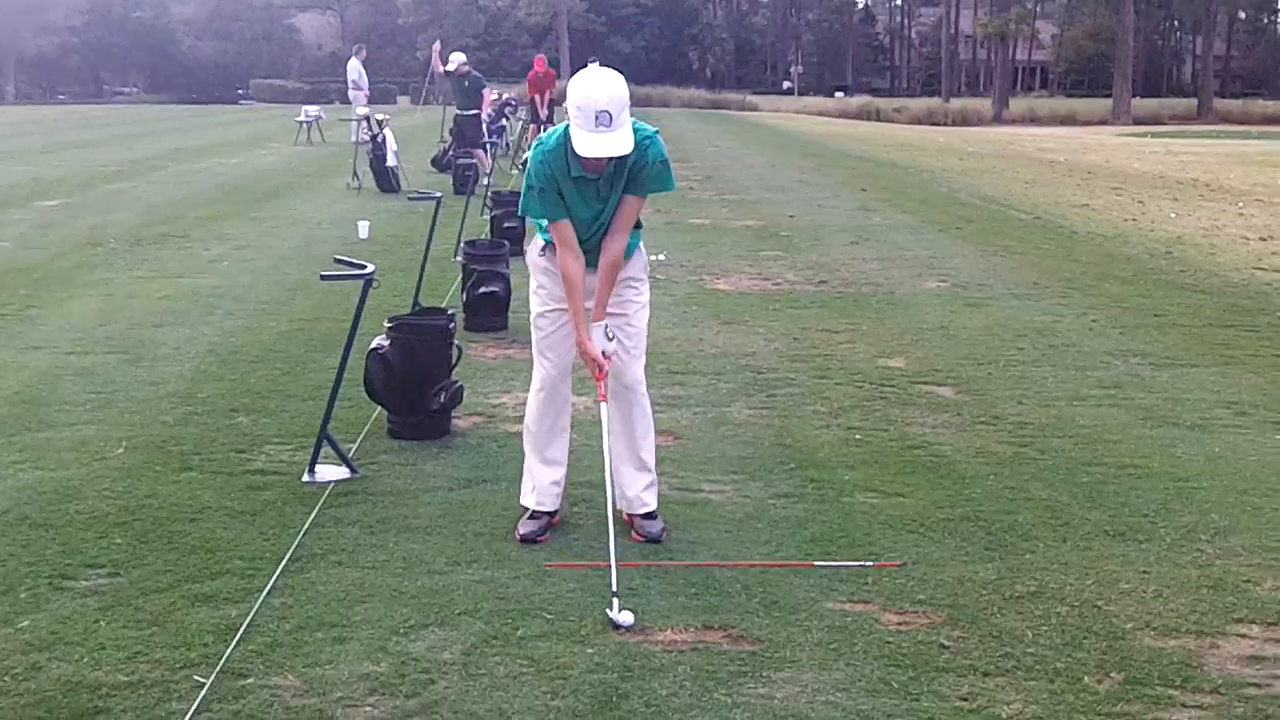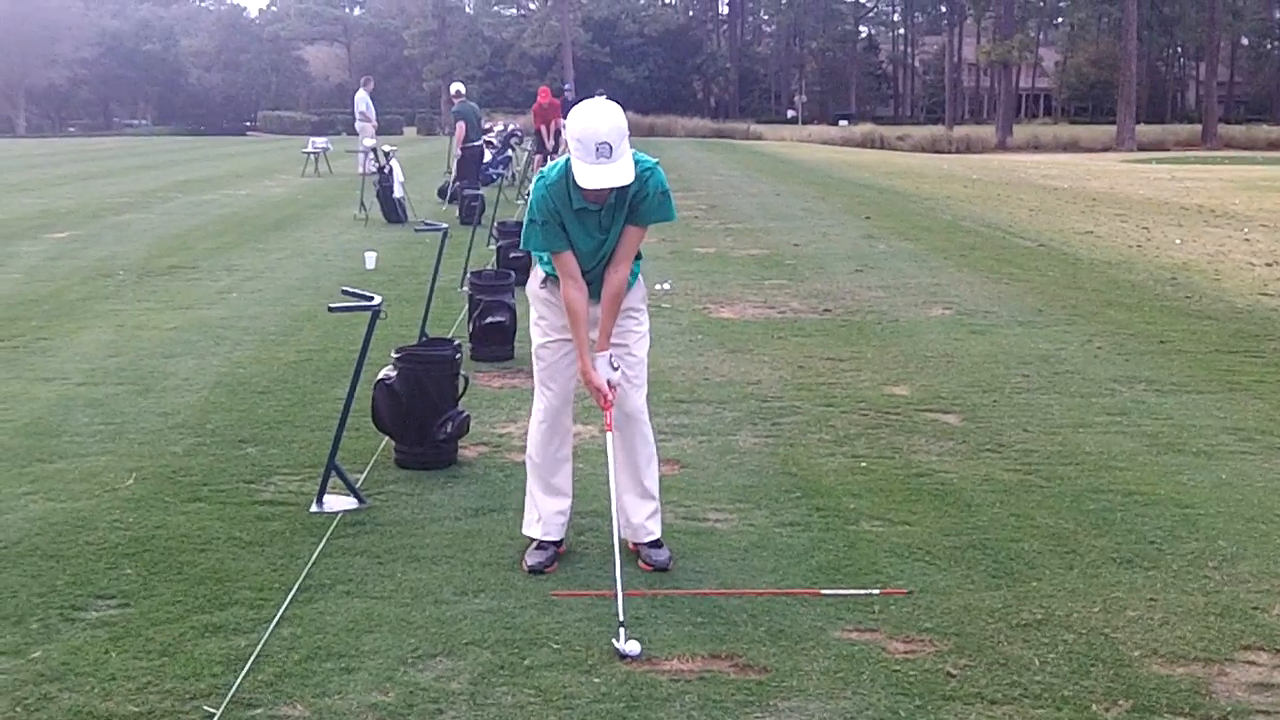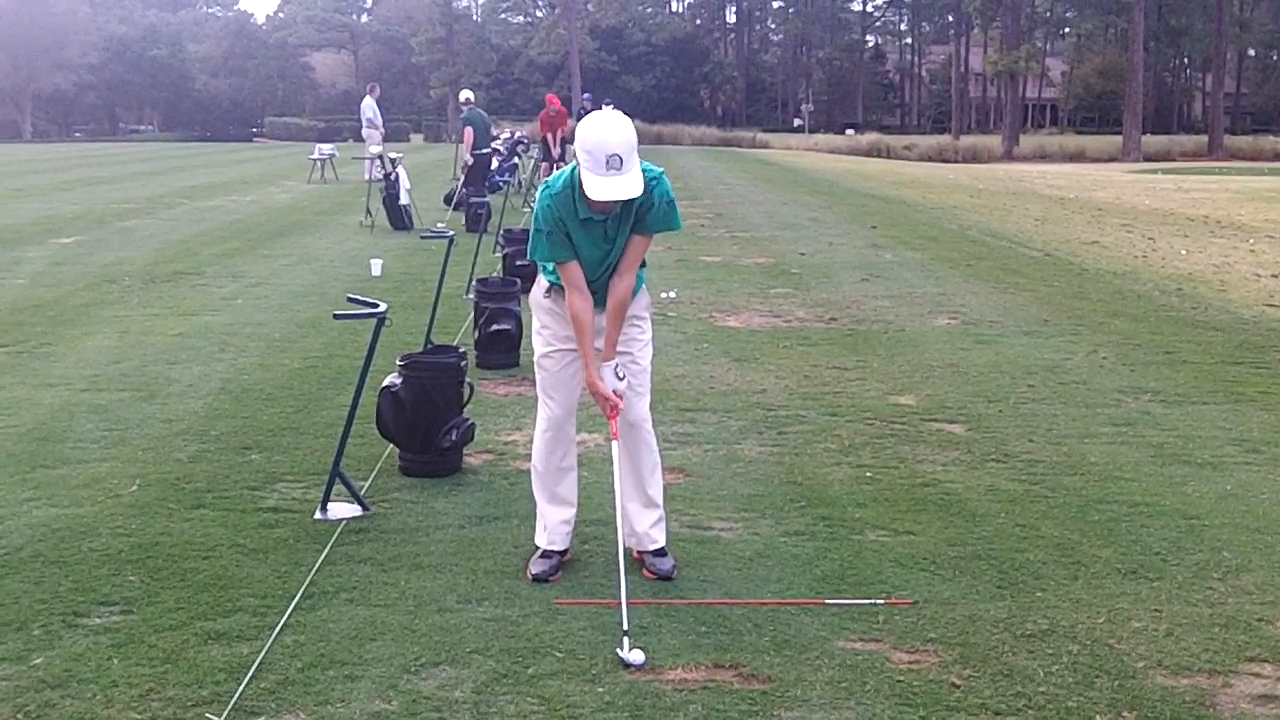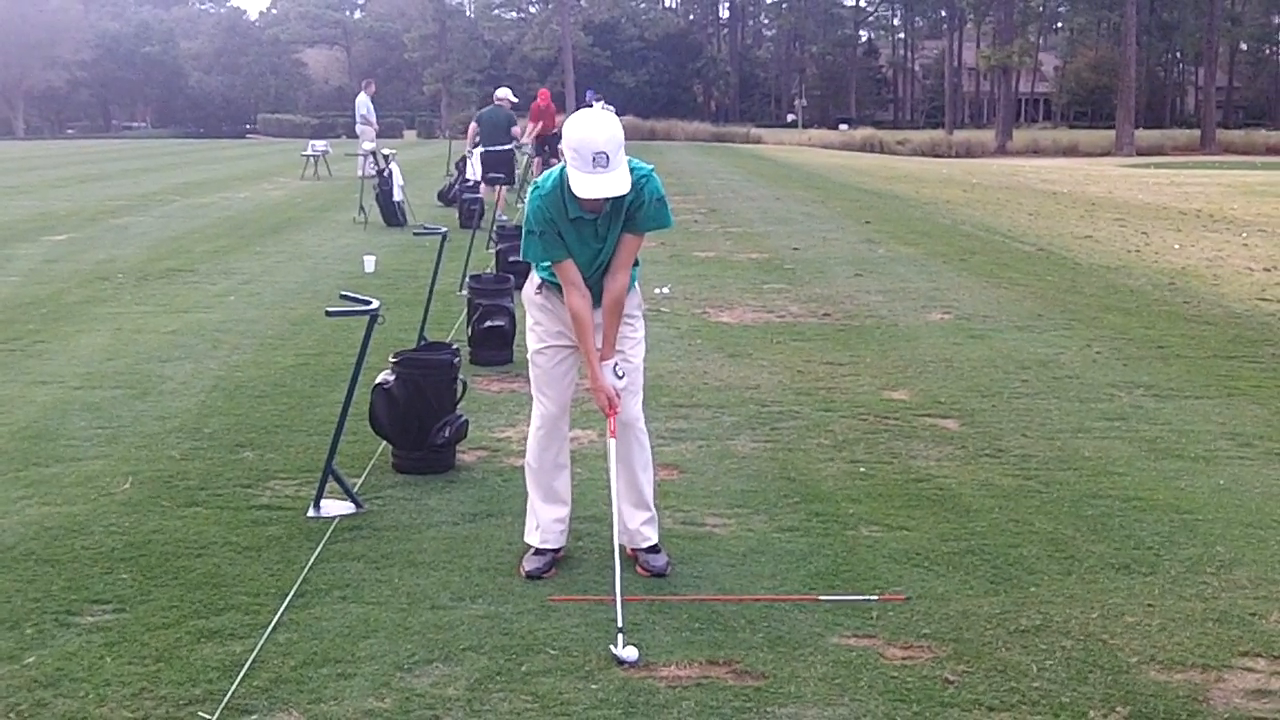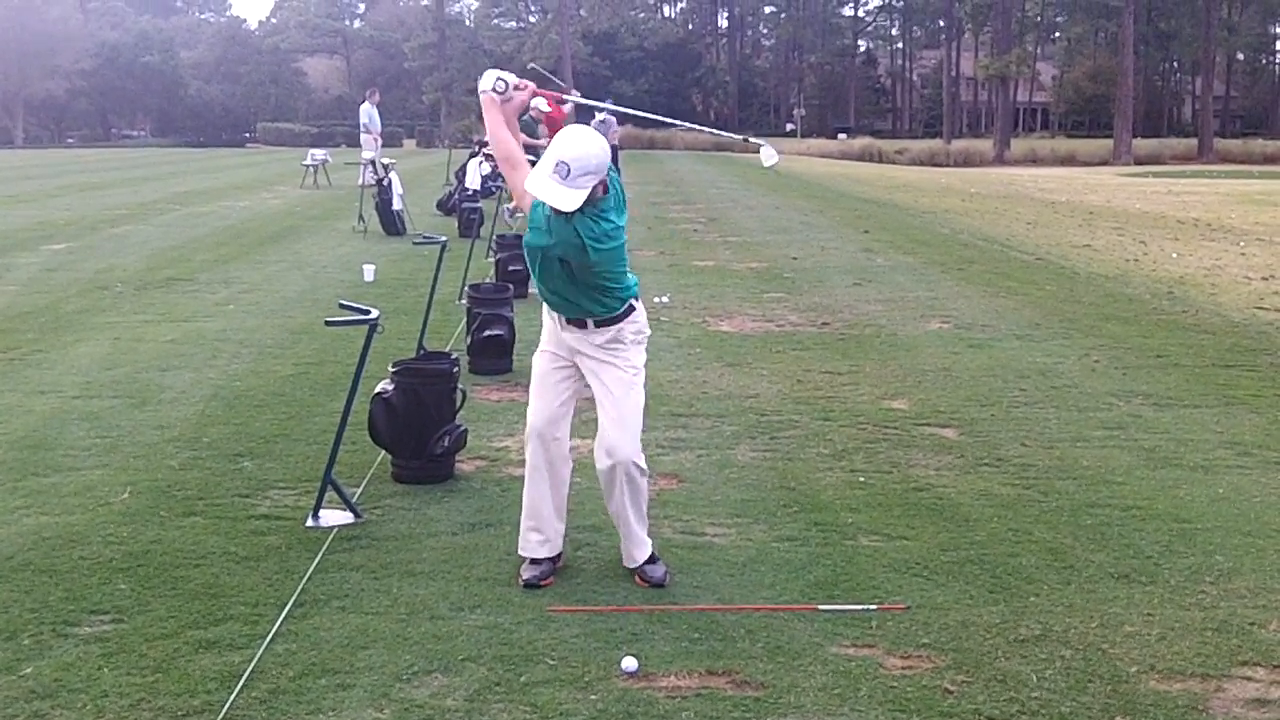
dt=1s
person 1, frame 1
left shoulder: (646, 148)
right shoulder: (547, 156)
left elbow: (617, 238)
right elbow: (569, 251)
left wrist: (600, 321)
right wrist: (581, 332)
left hip: (623, 267)
right hip: (555, 265)
left knee: (629, 380)
right knee: (549, 380)
left ankle: (640, 501)
right ankle: (542, 500)
person 1, frame 2
left shoulder: (647, 177)
right shoulder: (548, 188)
left elbow: (618, 268)
right elbow: (572, 282)
left wrist: (605, 350)
right wrist: (586, 362)
left hip: (623, 297)
right hip: (556, 296)
left knee: (632, 409)
right knee: (550, 409)
left ankle: (644, 529)
right ankle: (547, 530)
person 1, frame 3
left shoulder: (653, 188)
right shoulder: (553, 199)
left elbow: (623, 277)
right elbow: (576, 291)
left wrist: (610, 358)
right wrist: (591, 373)
left hip: (626, 305)
right hip: (559, 304)
left knee: (635, 417)
right knee: (555, 417)
left ankle: (648, 537)
right ankle: (553, 538)
person 1, frame 4
left shoulder: (642, 185)
right shoulder: (544, 199)
left elbow: (617, 277)
right elbow: (575, 290)
left wrist: (609, 355)
right wrist: (593, 372)
left hip: (618, 305)
right hip: (553, 304)
left knee: (629, 417)
right knee: (549, 418)
left ankle: (641, 535)
right ankle: (546, 536)
person 1, frame 5
right shoulder: (587, 172)
left elbow: (517, 175)
left wrist: (492, 108)
left hip: (613, 335)
right hip: (563, 324)
left knee: (618, 452)
right knee: (541, 433)
left ankle: (640, 553)
right ankle: (542, 547)
